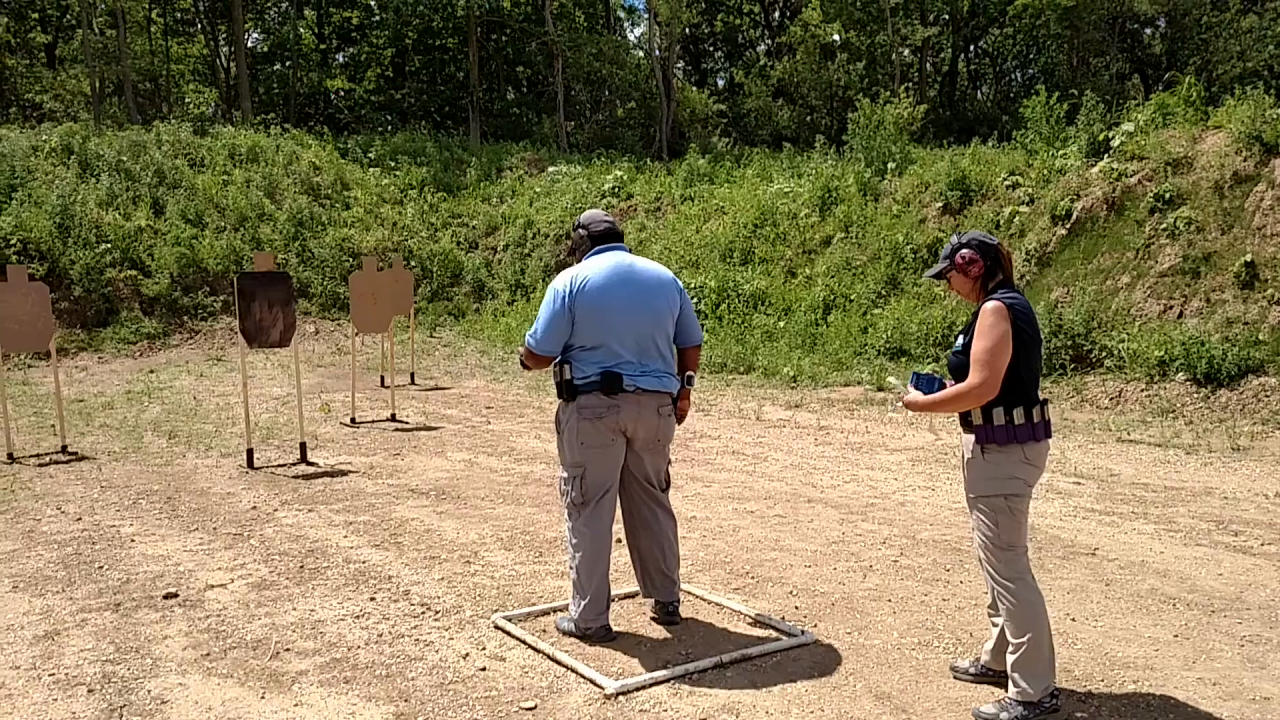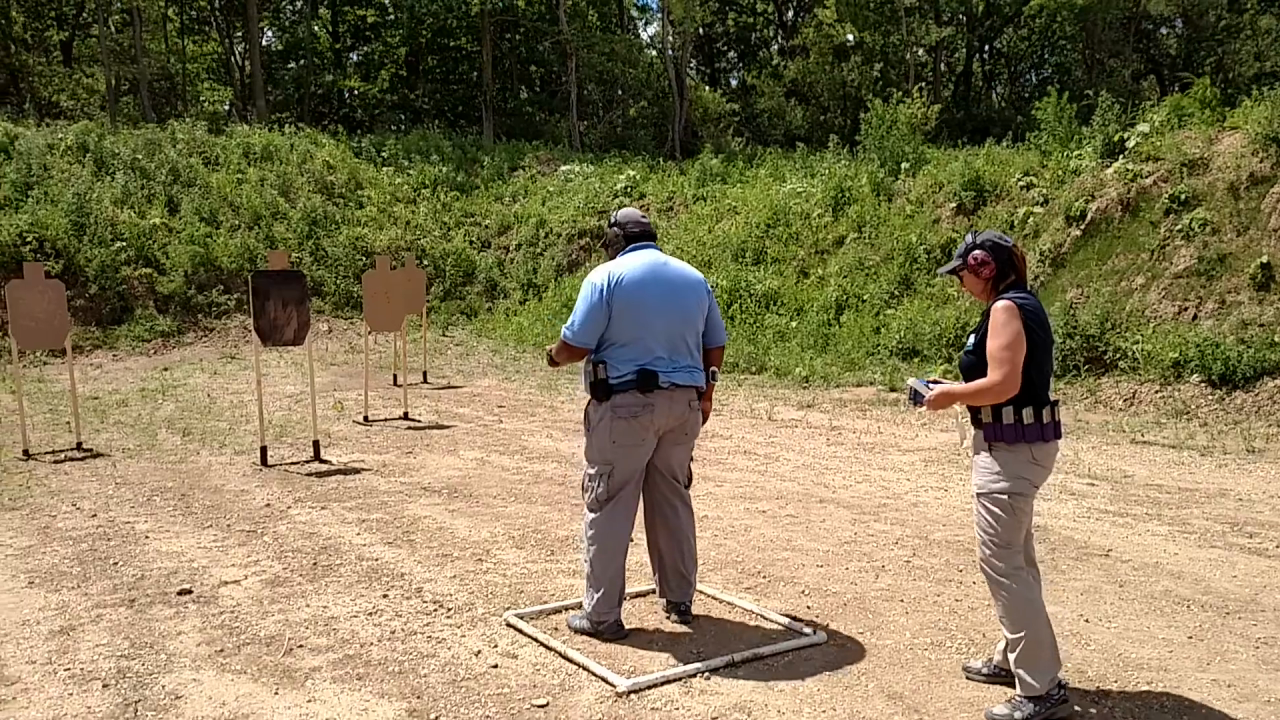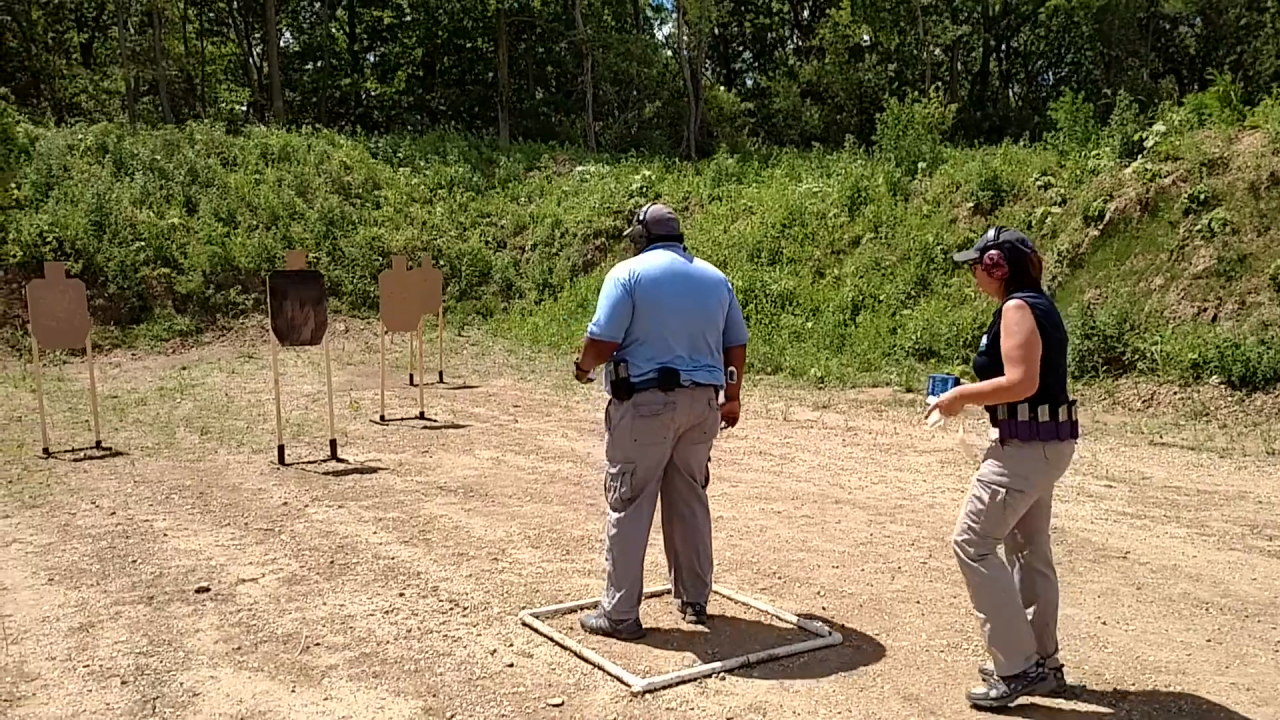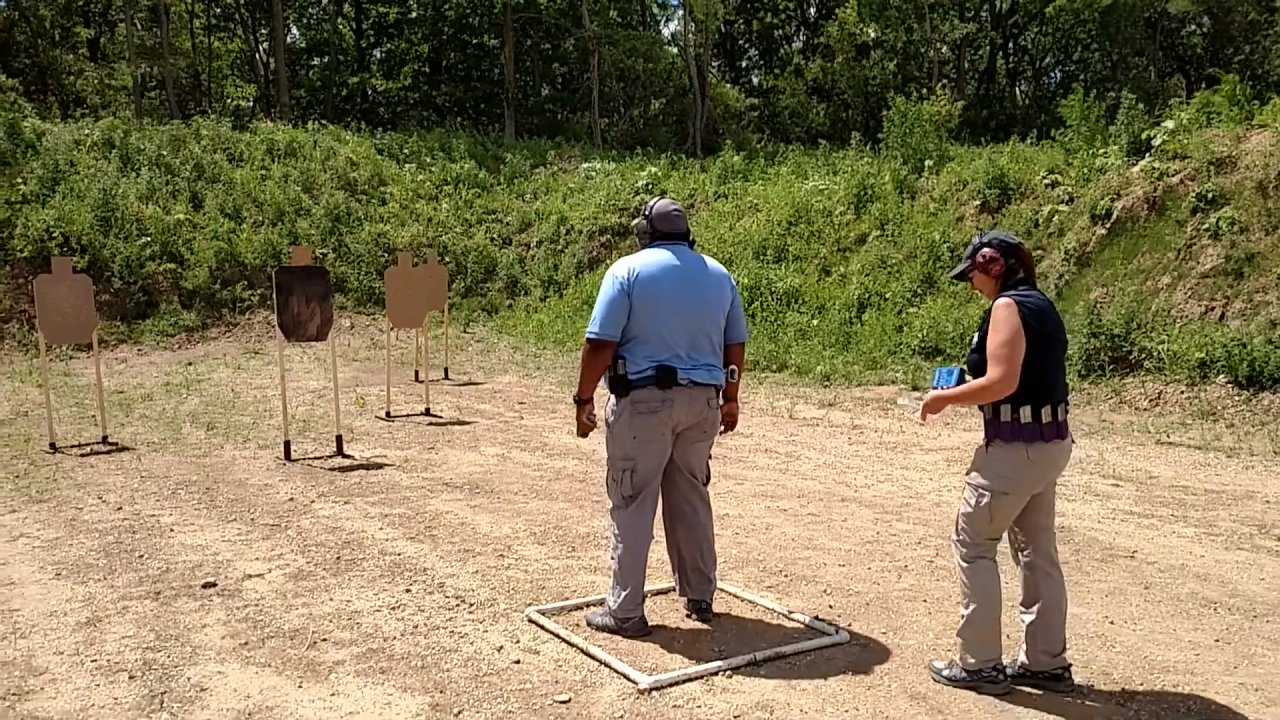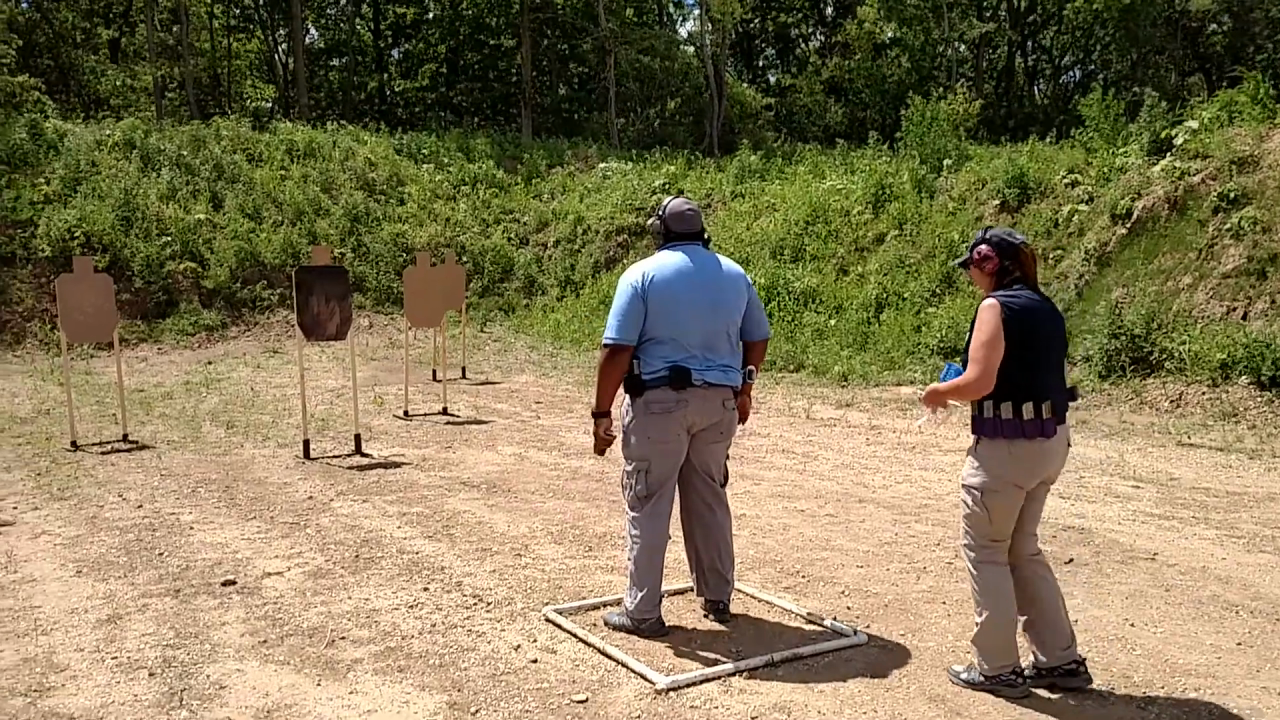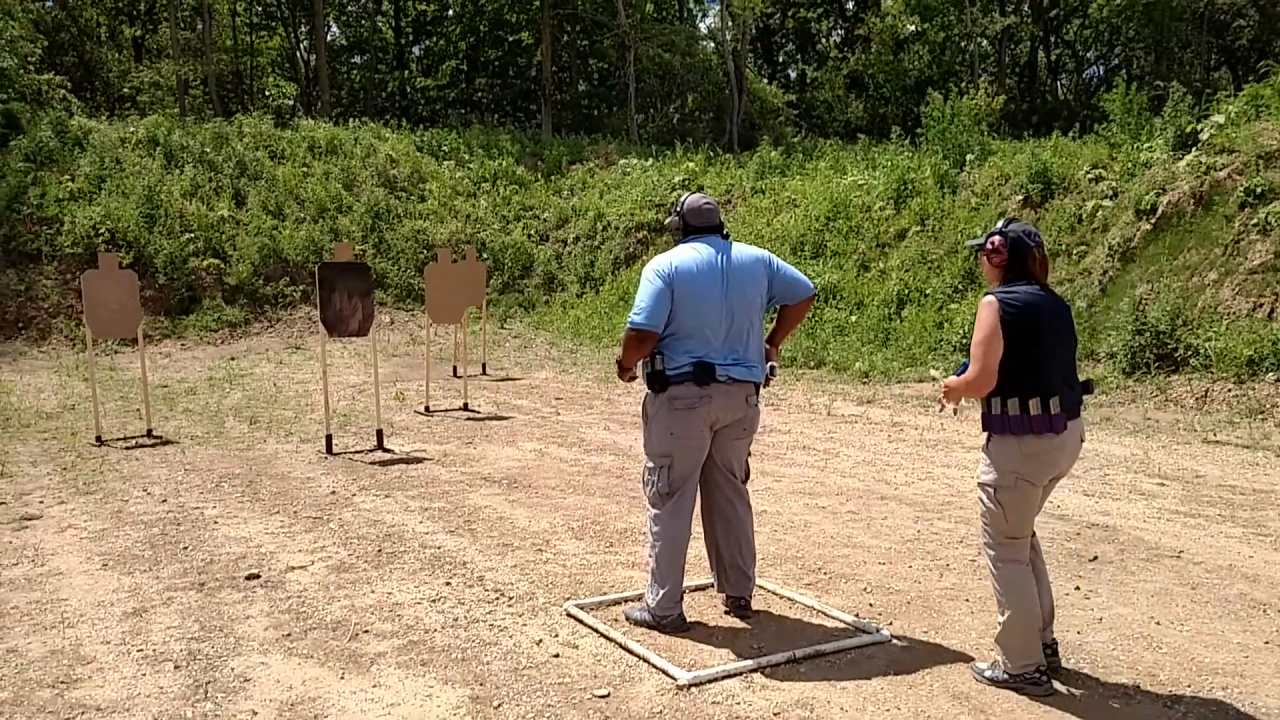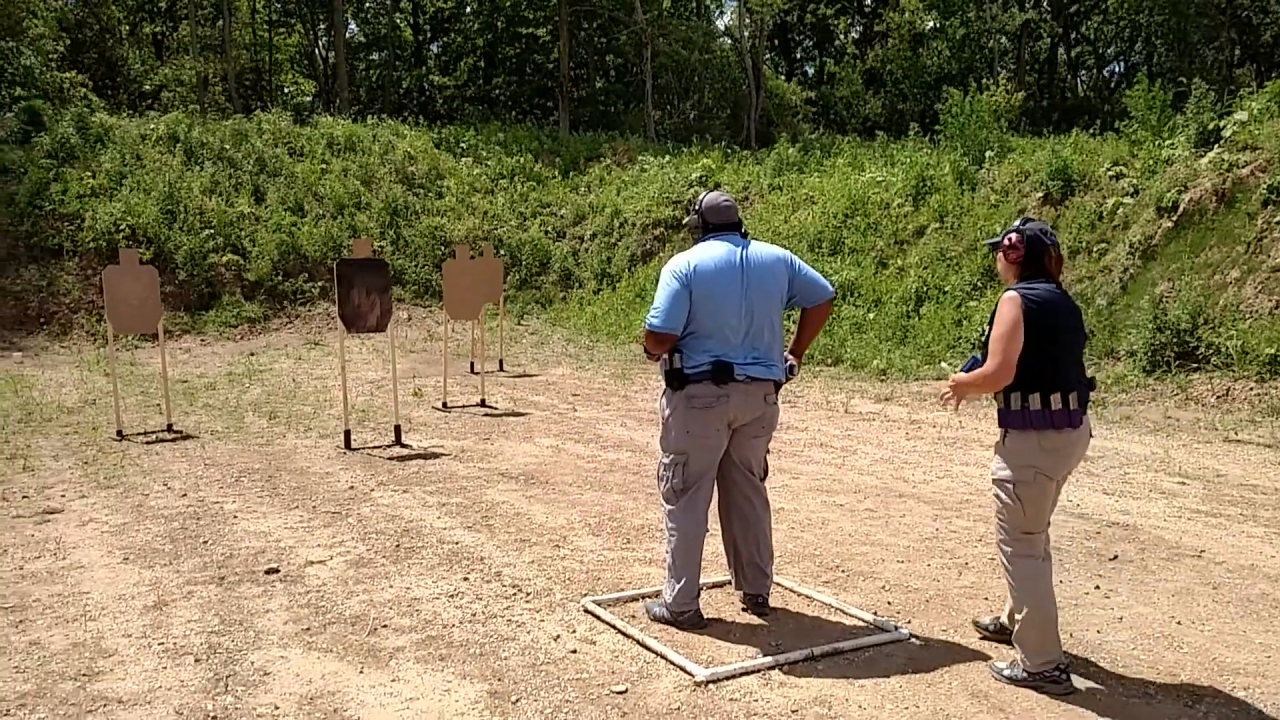
dt=0.3s
person 1, frame 1
left shoulder: (996, 309)
right shoulder: (1007, 306)
left elbow: (982, 388)
left wrist: (922, 404)
right wrist: (941, 391)
left hip: (1003, 450)
right hip: (999, 446)
left knee: (1006, 566)
right knee: (998, 560)
right ankle: (1002, 659)
person 1, frame 2
left shoulder: (1006, 308)
right shoulder: (1021, 306)
left elbow: (1003, 385)
left wrist: (949, 392)
right wrist: (957, 393)
left hip: (1011, 447)
right hip: (1017, 443)
left knee: (1000, 562)
right knee: (1013, 556)
right ankle: (1017, 662)
person 1, frame 3
left shoulder: (1017, 308)
right shoulder: (1036, 305)
left elbow: (1021, 383)
left wrist: (964, 395)
right wrist: (971, 391)
left hip: (1027, 445)
right hip: (1040, 443)
left knee: (972, 542)
right knee: (1029, 551)
left ankle: (1019, 666)
right ankle: (1038, 661)
person 1, frame 4
left shoulder: (1008, 306)
right shoulder: (1041, 305)
left elbow: (1001, 383)
left wrist: (945, 397)
right wrist: (966, 387)
left hip: (1016, 446)
right hip: (1048, 441)
left knee: (973, 546)
right knee: (1036, 551)
left ankle: (981, 664)
right ankle: (1046, 662)
person 1, frame 5
left shoulder: (996, 306)
right shoulder: (1044, 307)
left elbow: (979, 383)
left wrist: (940, 391)
right wrist: (957, 389)
left hip: (1006, 444)
right hip: (1048, 440)
left knee: (984, 552)
right knee: (1021, 548)
left ankle: (998, 669)
right ankle: (1060, 659)
person 1, frame 6
left shoulder: (998, 303)
right shoulder: (1053, 303)
left elbow: (981, 381)
left wrist: (954, 387)
right wrist: (965, 386)
left hip: (1020, 439)
right hip: (1063, 432)
left knee: (1005, 549)
right knee: (1021, 538)
left ankle: (1023, 666)
right ankle: (1038, 639)
person 1, frame 7
left shoulder: (1017, 299)
right shoulder: (1061, 300)
left elbow: (998, 374)
left wrist: (961, 383)
right wrist: (972, 383)
left hip: (1034, 435)
right hip: (1070, 429)
left knee: (1020, 545)
right knee: (1031, 536)
left ankle: (1042, 664)
right ankle: (1018, 622)
person 2, frame 1
left shoulder: (571, 281)
right shoulder: (665, 277)
left elbow: (538, 354)
right elbow: (691, 345)
left wrist: (526, 360)
right wrist: (683, 393)
left hip: (593, 407)
right hip: (654, 405)
left knee: (589, 511)
right knee: (651, 503)
left ankle: (590, 618)
right ankle: (666, 600)
person 2, frame 2
left shoulder: (607, 277)
right shoulder: (694, 277)
left elbow: (575, 346)
right elbow: (715, 346)
left wrist: (554, 355)
right wrist: (704, 395)
left hip: (625, 404)
right hip: (682, 402)
left knee: (606, 506)
right knee: (672, 501)
left ankle: (602, 613)
right ankle: (679, 600)
person 2, frame 3
left shoulder: (628, 273)
right shoulder: (715, 277)
left elbow: (603, 342)
right elbow: (736, 344)
left wrist: (583, 366)
right wrist: (731, 396)
left hip: (644, 403)
right hip: (700, 401)
left knee: (628, 506)
right knee: (689, 500)
left ankle: (620, 613)
right ankle: (694, 600)
person 2, frame 4
left shoulder: (627, 270)
right shoulder: (718, 275)
left elbow: (600, 344)
right elbow: (735, 345)
left wrist: (584, 400)
right wrist: (730, 399)
left hip: (644, 400)
right hip: (702, 399)
left knee: (632, 505)
right knee: (691, 498)
left ankle: (625, 611)
right ankle: (700, 597)
person 2, frame 5
left shoulder: (642, 274)
right shoulder: (734, 274)
left elbow: (617, 351)
right elbow: (757, 341)
left wrist: (601, 414)
right wrist: (744, 394)
left hip: (659, 402)
right hip: (718, 401)
left knee: (647, 506)
right knee: (708, 499)
left ankle: (642, 611)
right ankle: (717, 598)
person 2, frame 6
left shoulder: (666, 265)
right shoulder: (756, 260)
left elbow: (642, 333)
right elbow: (803, 294)
left wrist: (626, 363)
right wrist: (772, 344)
left hip: (683, 396)
right hip: (741, 395)
left knee: (669, 501)
right knee: (731, 495)
left ankle: (664, 607)
right ankle: (739, 594)
person 2, frame 7
left shoulder: (685, 264)
right shoulder: (775, 258)
left elbow: (661, 334)
right elbow: (822, 298)
left wrist: (651, 350)
right wrist: (796, 353)
left hip: (700, 394)
right hip: (760, 394)
left knee: (685, 497)
right knee: (748, 492)
left ankle: (681, 603)
right ankle: (756, 591)
